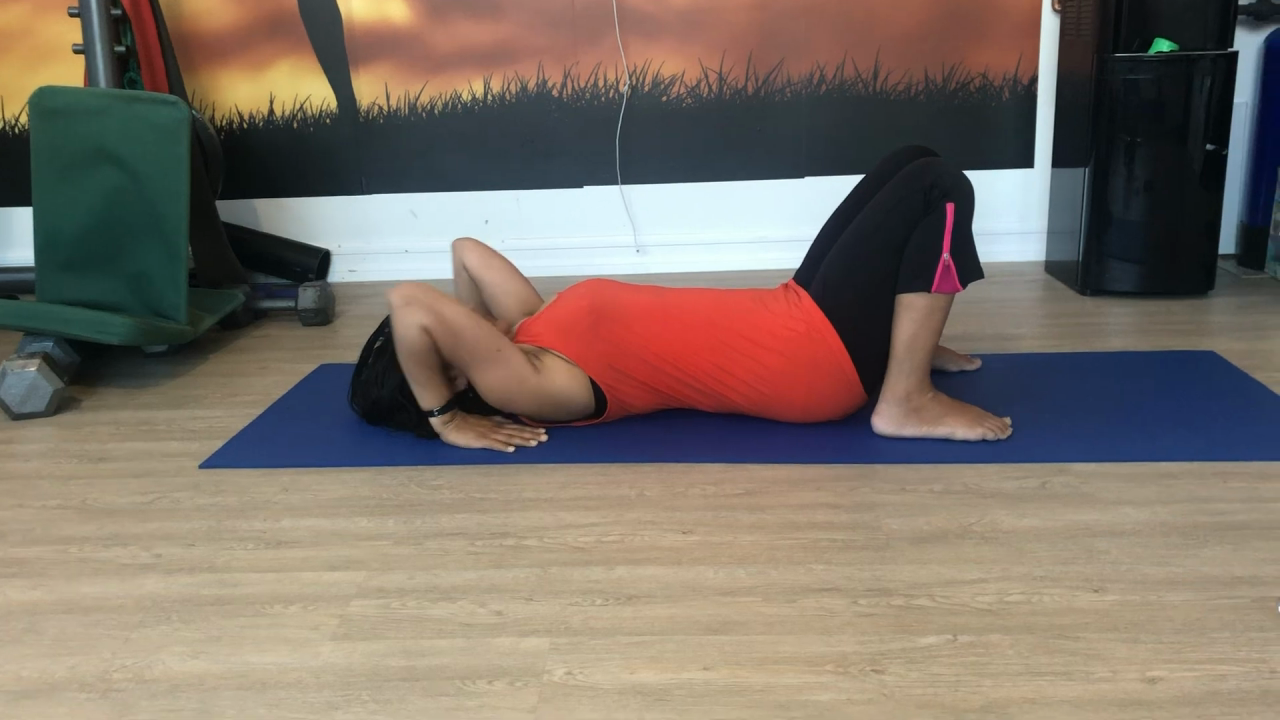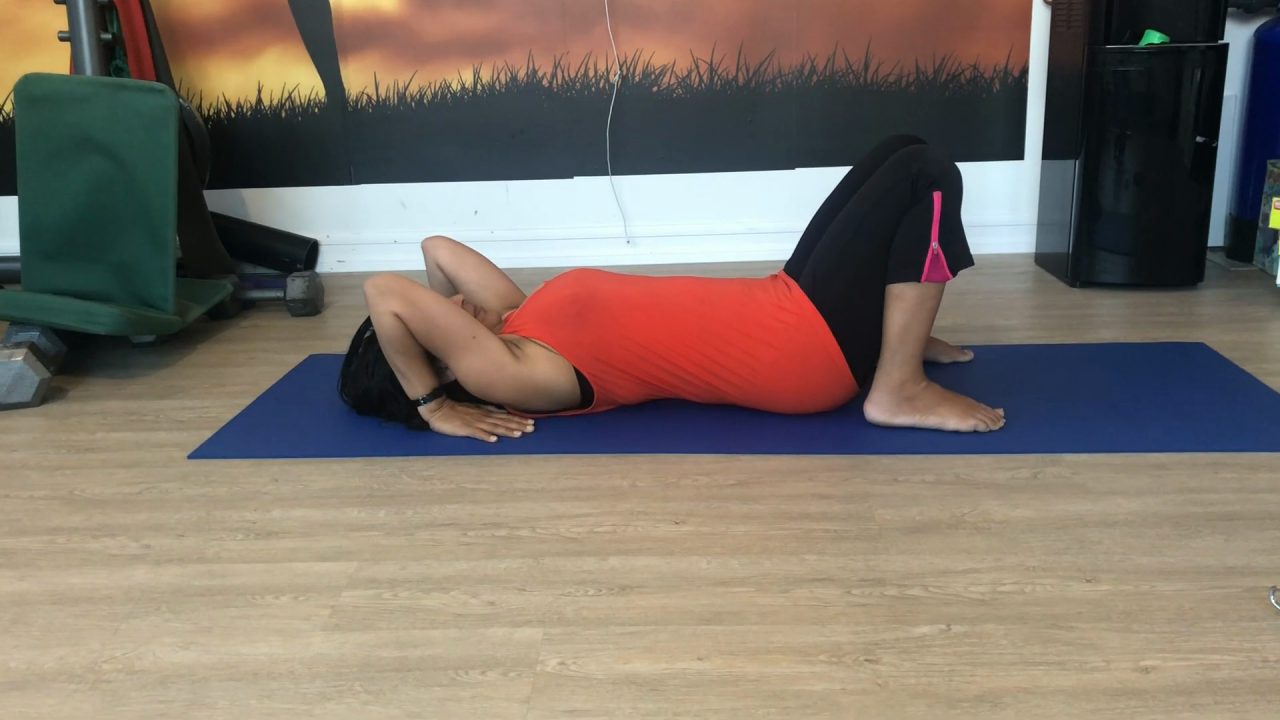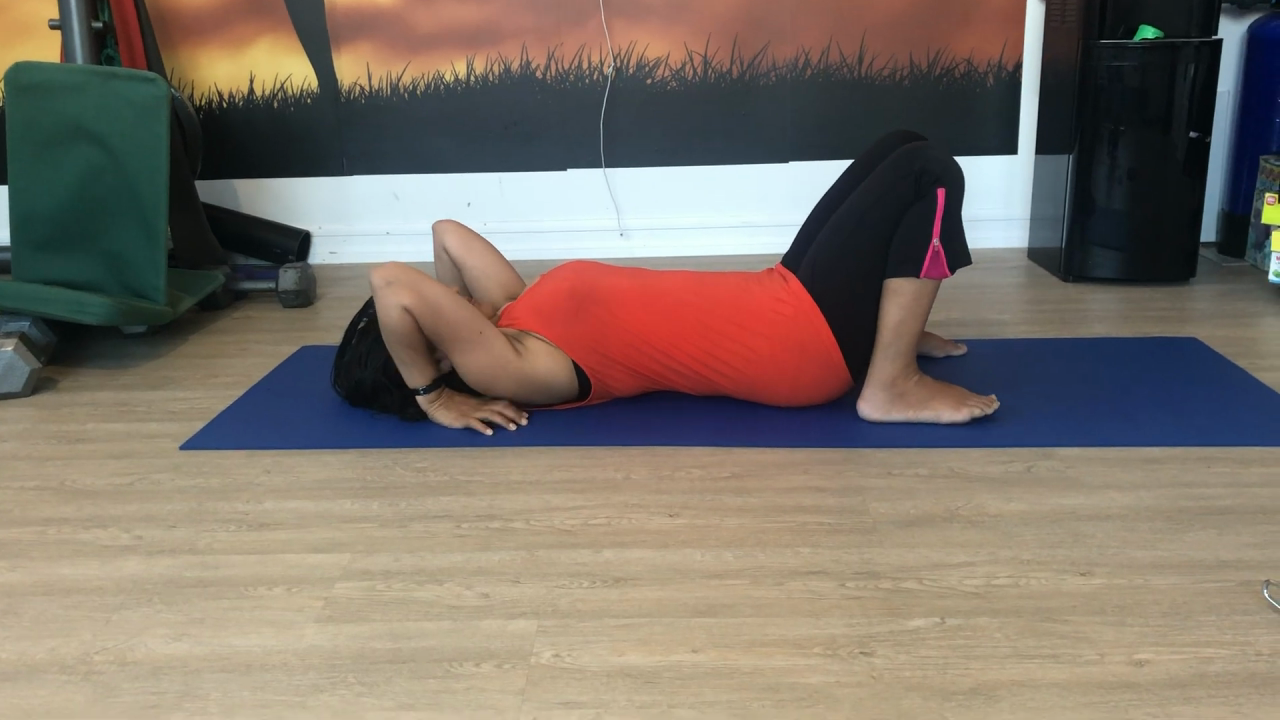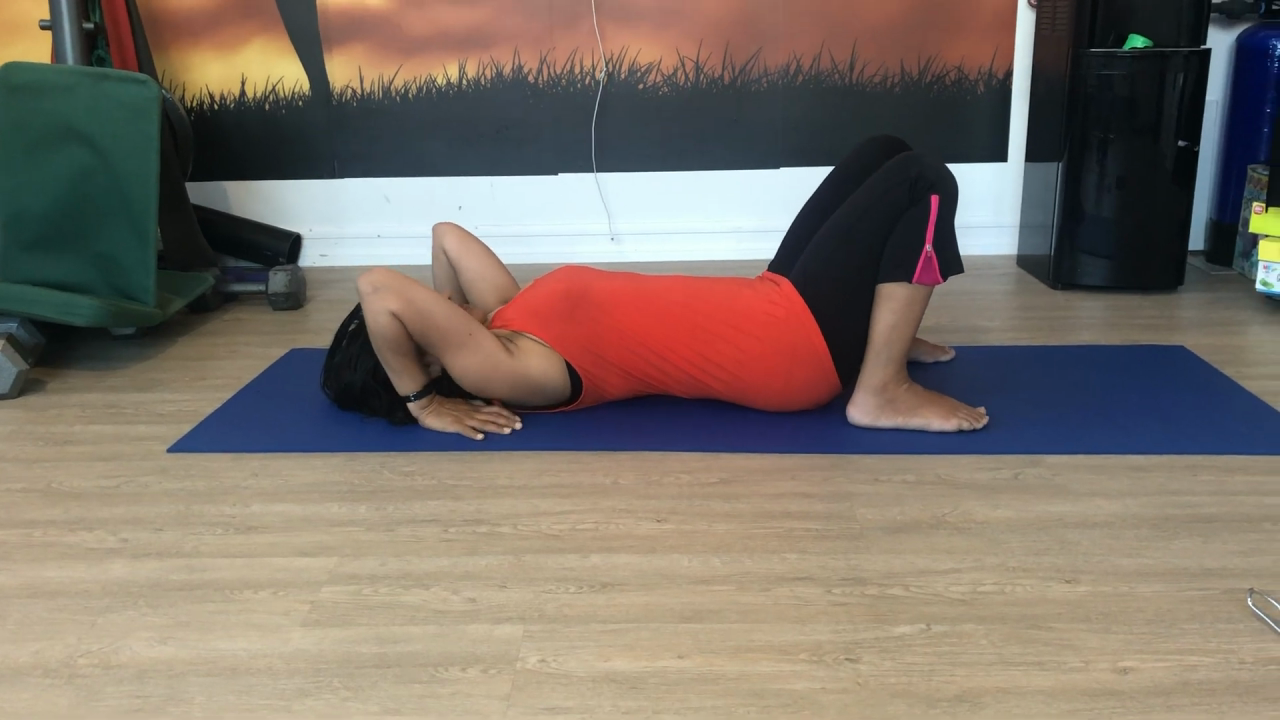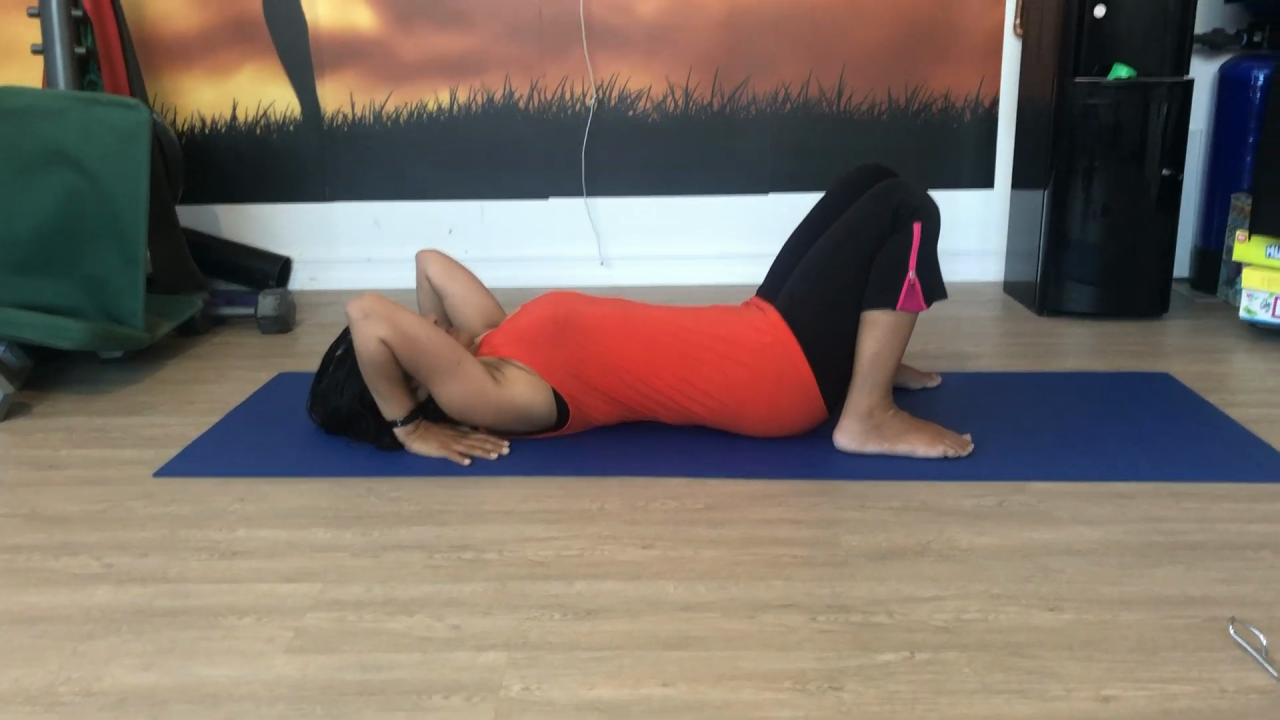
dt=0.4s
person 1, frame 1
left shoulder: (524, 335)
right shoulder: (524, 385)
left elbow: (468, 250)
right wrist: (446, 420)
left hip: (799, 320)
right hip: (817, 363)
left knee: (914, 165)
right knee: (940, 189)
left ankle: (910, 342)
right ankle: (907, 401)
person 1, frame 2
left shoulder: (512, 325)
right shoulder: (510, 374)
left elbow: (438, 246)
right wrist: (435, 407)
left hip: (788, 308)
right hip: (807, 354)
left knee: (902, 153)
right knee: (927, 174)
left ankle: (898, 333)
right ankle: (899, 389)
person 1, frame 3
left shoulder: (509, 316)
right shoulder: (509, 370)
left elbow: (448, 231)
right wrist: (433, 399)
left hip: (784, 302)
right hip: (801, 348)
left knee: (903, 149)
right knee: (930, 172)
left ankle: (893, 324)
right ankle: (893, 386)
person 1, frame 4
left shoulder: (503, 321)
right shoulder: (498, 371)
left elbow: (448, 234)
right wrist: (424, 404)
left hip: (776, 310)
right hip: (793, 353)
left knee: (886, 154)
right knee: (925, 181)
left ankle: (883, 330)
right ankle: (883, 392)
person 1, frame 5
left shoulder: (488, 345)
right shoulder: (488, 397)
left elbow: (432, 262)
right wrist: (410, 429)
left hip: (761, 335)
right hip: (778, 378)
left knee: (873, 184)
right knee: (906, 209)
left ankle: (869, 358)
right ankle: (869, 418)
